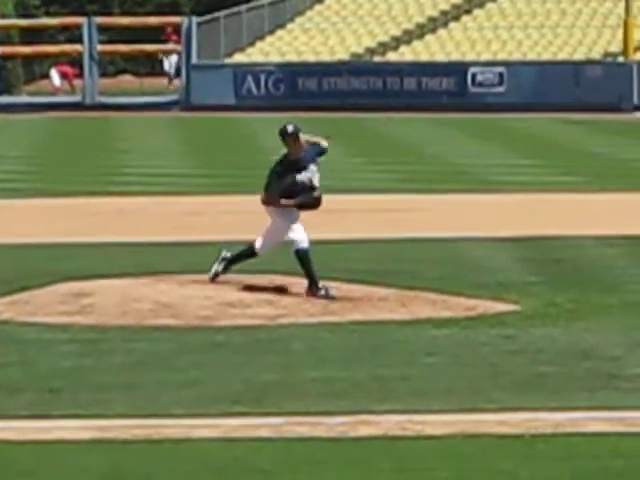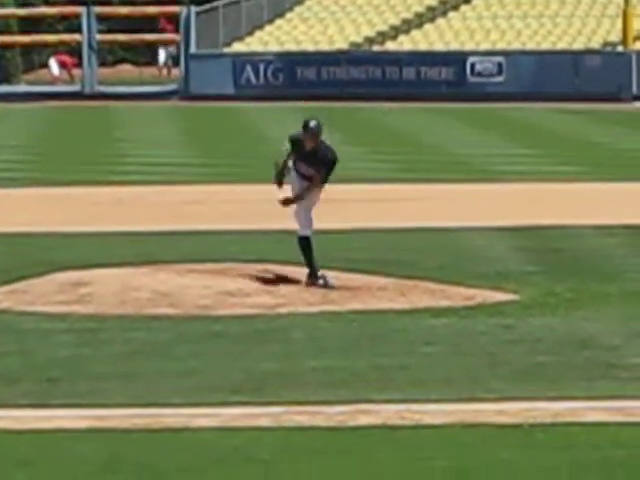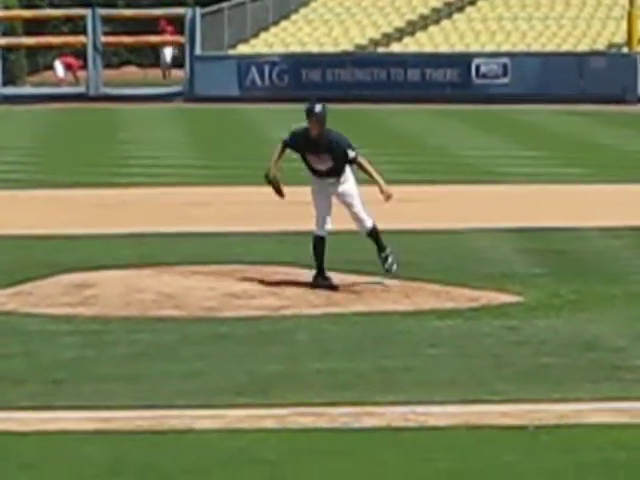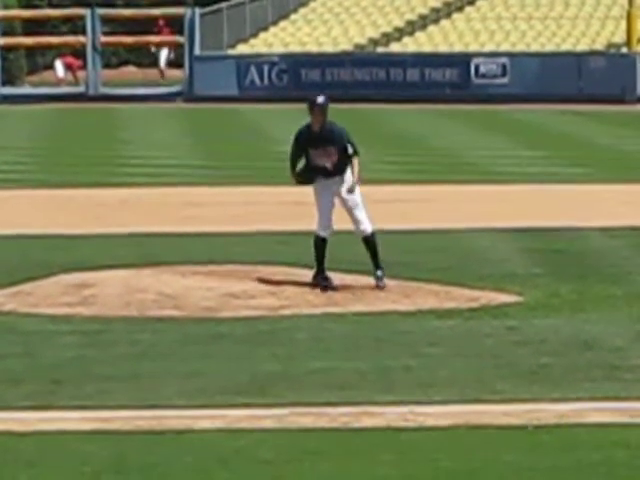
dt=0.3s
person 1, frame 1
left shoulder: (311, 150)
right shoulder: (280, 170)
left elbow: (323, 143)
right elbow: (266, 201)
right wrist: (293, 202)
left hip: (294, 207)
right hip: (283, 209)
left knee: (265, 245)
right knee: (300, 240)
left ankle: (227, 261)
right ankle: (314, 285)
person 1, frame 2
left shoulder: (327, 155)
right shoulder: (296, 140)
left elbow: (318, 183)
left wrist: (295, 198)
right wrist: (285, 163)
left hip: (314, 185)
right hip: (298, 178)
left knee: (302, 212)
right knee: (304, 226)
right ankle: (313, 273)
person 1, frame 3
left shoulder: (335, 139)
right shoulder: (299, 136)
left elbow: (358, 159)
right elbow: (284, 144)
left wrist: (380, 183)
right wrist: (273, 164)
left hip: (342, 179)
right hip: (319, 181)
left knee: (362, 219)
right knee: (321, 225)
left ankle: (383, 251)
right ankle: (320, 274)
person 1, frame 4
left shoulder: (338, 132)
right shoulder: (302, 135)
left elbow: (354, 157)
right elbow: (295, 156)
left wrist: (355, 178)
right wrist: (294, 174)
left hip: (344, 178)
right hip: (321, 181)
left knee: (363, 223)
right knee: (323, 226)
left ankle: (378, 269)
right ankle: (319, 274)
